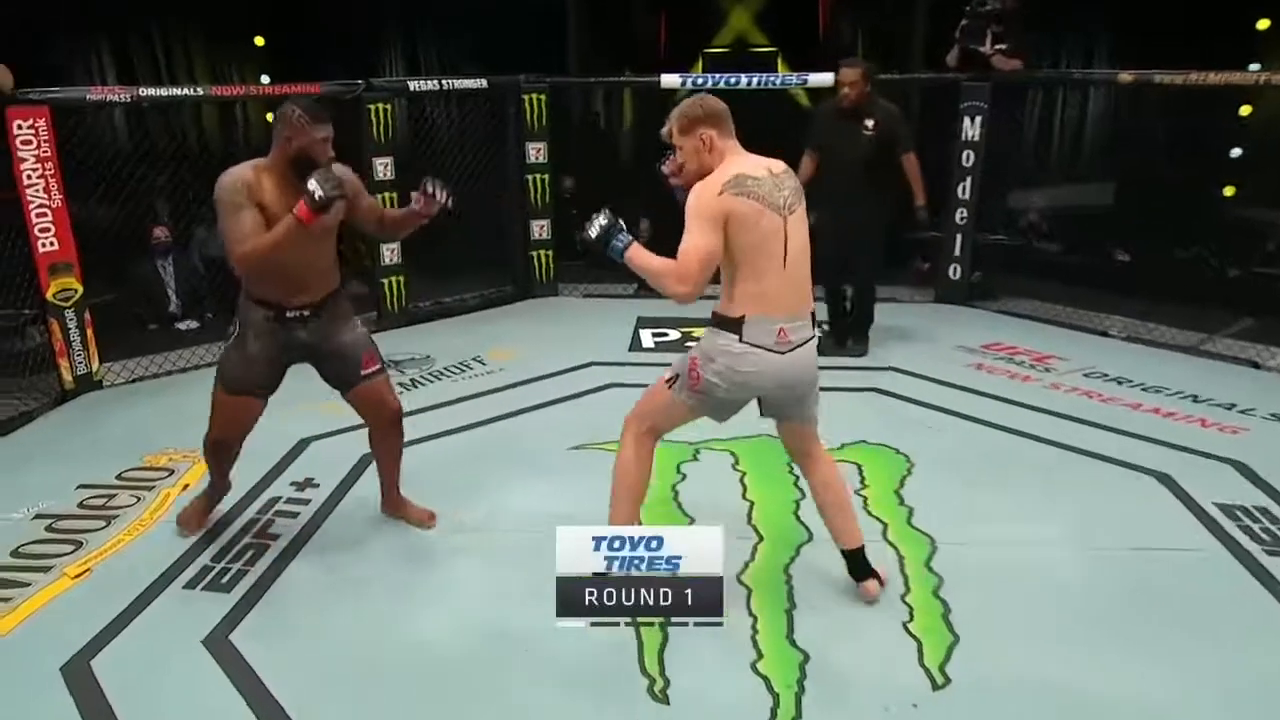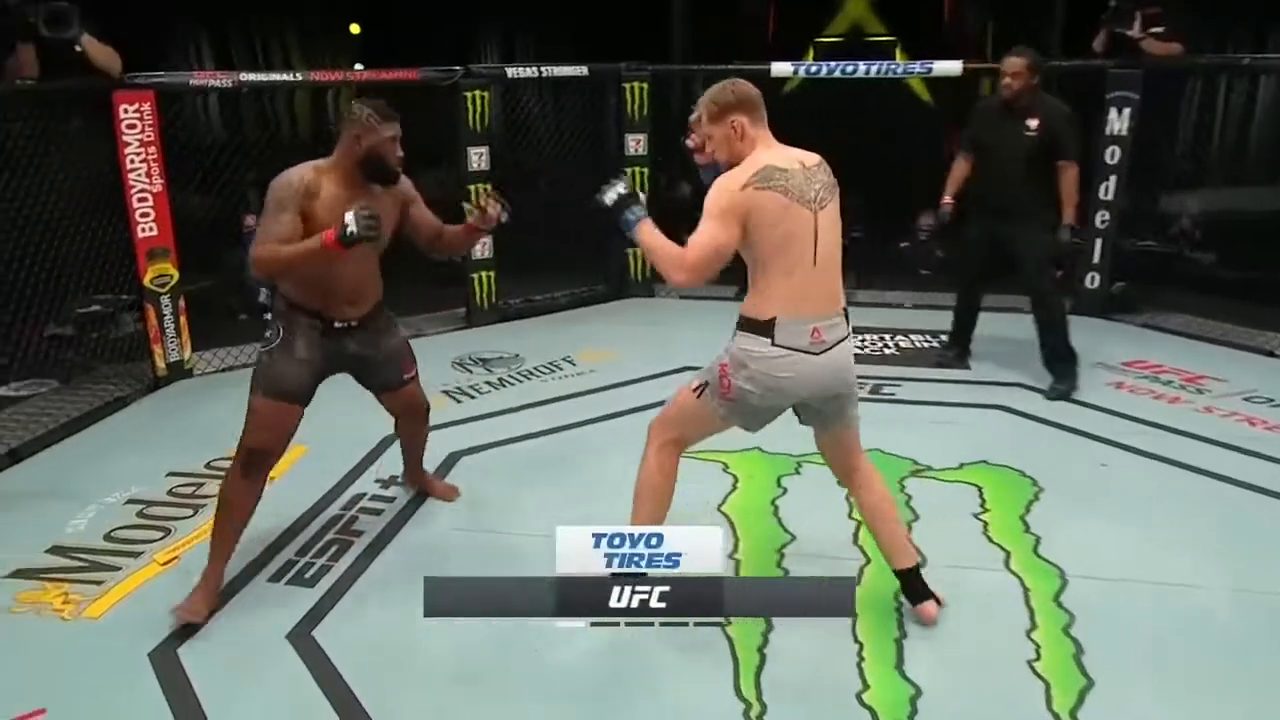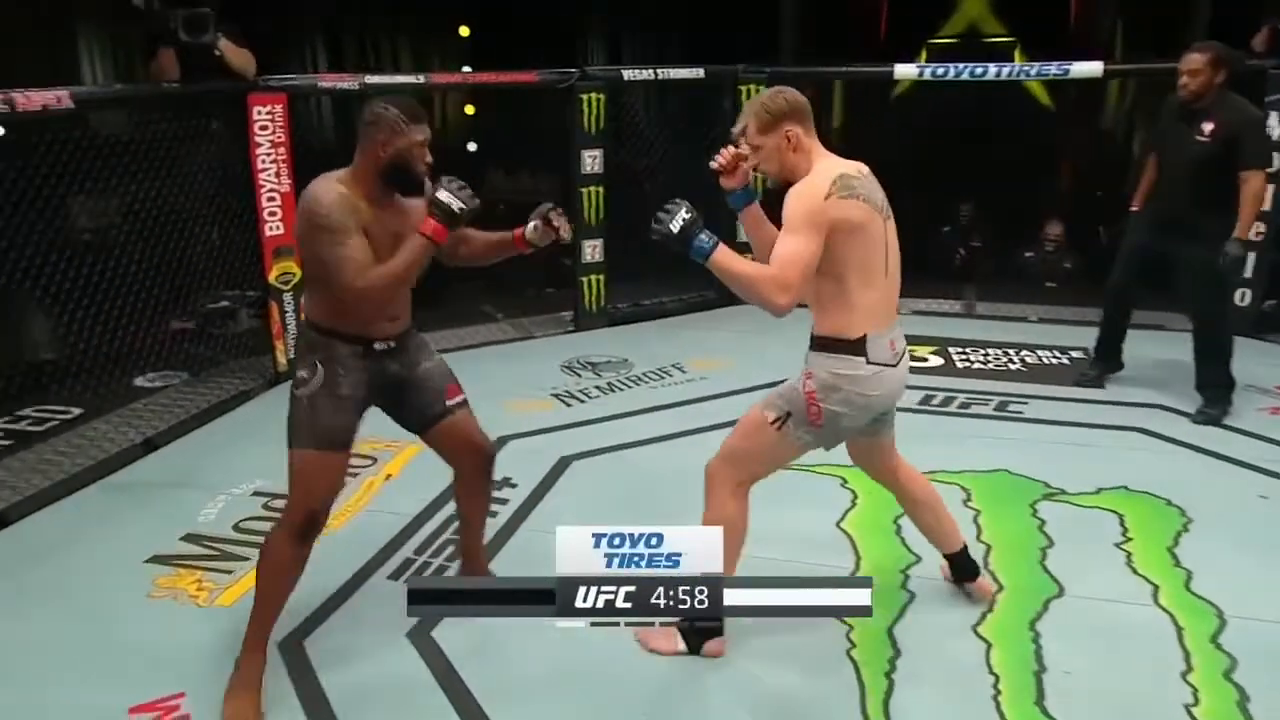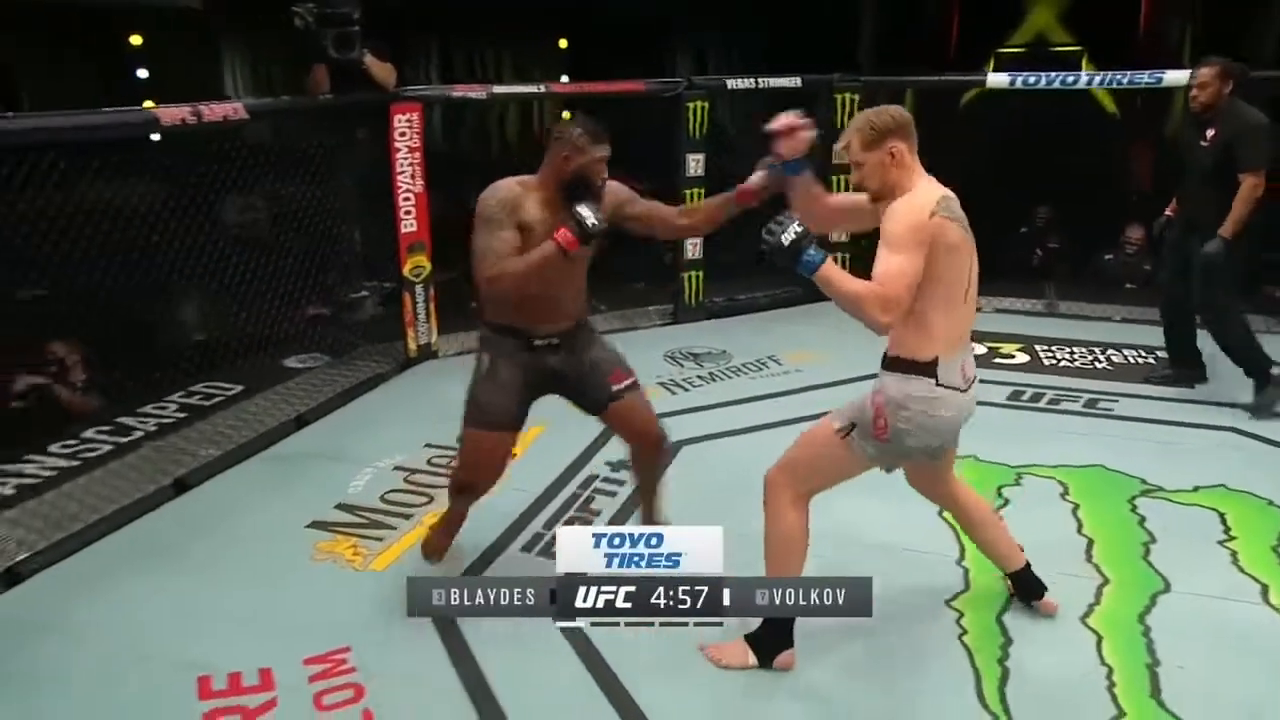
dt=0.5s
person 1, frame 1
left shoulder: (713, 191)
right shoulder: (784, 175)
left elbow: (683, 285)
left wrist: (620, 244)
left hip: (740, 349)
right hip: (798, 346)
left knee: (639, 428)
right knee: (809, 451)
right ankle: (862, 569)
person 1, frame 2
left shoulder: (737, 185)
right shoulder: (818, 167)
left elbow: (686, 272)
left wrist: (633, 217)
left hip: (769, 353)
right hip: (832, 350)
left knee: (663, 435)
right knee: (851, 466)
right ankle: (917, 589)
person 1, frame 3
left shoulder: (811, 194)
right shoulder: (856, 174)
left elbow: (779, 294)
right elbow: (783, 259)
left wrist: (701, 246)
right wrist: (740, 195)
left hip: (845, 370)
right hip: (886, 361)
left knee: (726, 473)
right knee: (883, 463)
left ankle: (703, 625)
right ankle: (968, 571)
person 1, frame 4
left shoulder: (916, 213)
right shoulder: (919, 195)
left elbow: (880, 316)
right elbow: (821, 213)
left wrist: (807, 259)
right wrist: (793, 162)
left hip: (915, 390)
right hip: (951, 385)
left knee: (784, 484)
right knee: (941, 483)
left ankle: (775, 641)
right ankle: (1028, 588)
person 2, frame 1
left shoulder: (337, 176)
right shoulder: (240, 184)
left elbow: (381, 226)
right elbow: (245, 264)
left wrist: (418, 211)
right wrist: (306, 211)
left hip: (329, 314)
right hip: (264, 320)
left knee: (386, 410)
right knee: (223, 435)
left ankle: (392, 498)
right ankle: (213, 493)
person 2, frame 2
left shoulder: (392, 186)
right shoulder: (296, 185)
left elbow: (433, 238)
right elbow: (262, 263)
left wrist: (476, 226)
right wrist: (338, 237)
left hip: (370, 324)
right hip: (302, 328)
left knee: (415, 408)
right knee: (256, 452)
left ankle: (415, 474)
right ankle: (213, 577)
person 2, frame 3
left shoulder: (411, 191)
right shoulder: (329, 200)
left elbow: (462, 249)
right elbow: (361, 291)
left wrist: (525, 238)
right wrist: (432, 229)
left hip: (401, 347)
right hip: (336, 357)
left knee: (476, 451)
right knee: (309, 509)
left ankle: (474, 570)
right ankle: (252, 655)
person 2, frame 4
left shoulder: (606, 196)
right shoulder: (503, 201)
left elbow: (679, 224)
right elbow: (492, 286)
left wrist: (749, 191)
right wrist: (567, 238)
left hip: (574, 343)
right hip: (511, 350)
left knee: (648, 437)
right knee: (478, 475)
left ankle: (650, 521)
right ankle: (451, 524)
person 3, frame 1
left shoulder: (887, 115)
right shoulder: (825, 113)
left elbow: (907, 158)
right elbow: (811, 156)
left wrist: (920, 202)
left hip: (870, 209)
right hip: (829, 207)
left knee: (863, 273)
right knee: (829, 270)
left ankle: (859, 333)
right ankle: (839, 329)
person 3, frame 2
left shoulder: (1055, 114)
right shoulder: (986, 110)
left elbow: (1067, 170)
right elbow: (966, 157)
left wrist: (1067, 222)
right wrist: (948, 198)
left hip: (1033, 221)
right hip: (983, 215)
left knee: (1043, 290)
right knee: (969, 281)
left ankle: (1063, 368)
right ankle: (958, 345)
person 3, frame 3
left shoulder: (1241, 118)
right shoulder: (1173, 109)
left elbow: (1253, 180)
left wrist: (1239, 237)
right wrist: (1137, 206)
left hip: (1205, 232)
right hip: (1155, 219)
left knee: (1209, 311)
right knee: (1118, 285)
left ankle: (1216, 392)
right ankle: (1106, 360)
person 3, frame 4
left shoulder: (1248, 124)
right shoulder: (1198, 121)
left wrist: (1223, 238)
right wrist: (1171, 213)
left hip: (1218, 234)
right hip: (1188, 226)
left knee: (1214, 305)
right knee: (1172, 293)
right ankle: (1184, 365)
